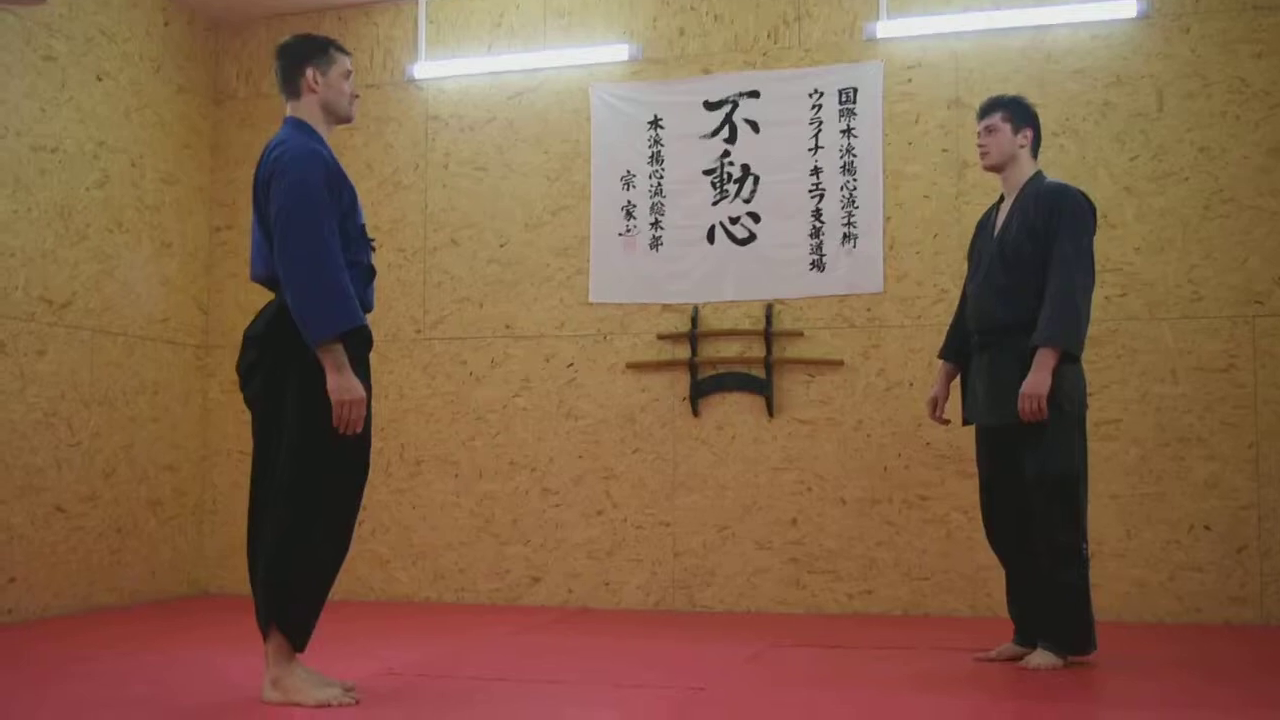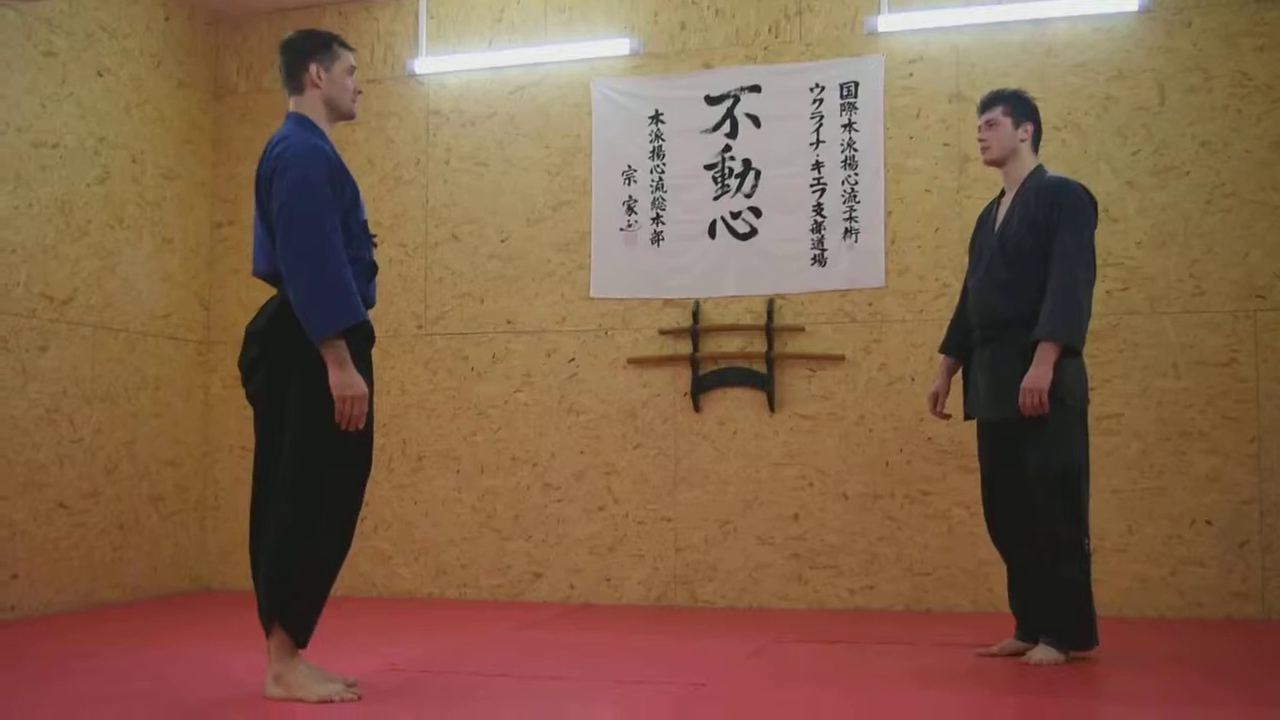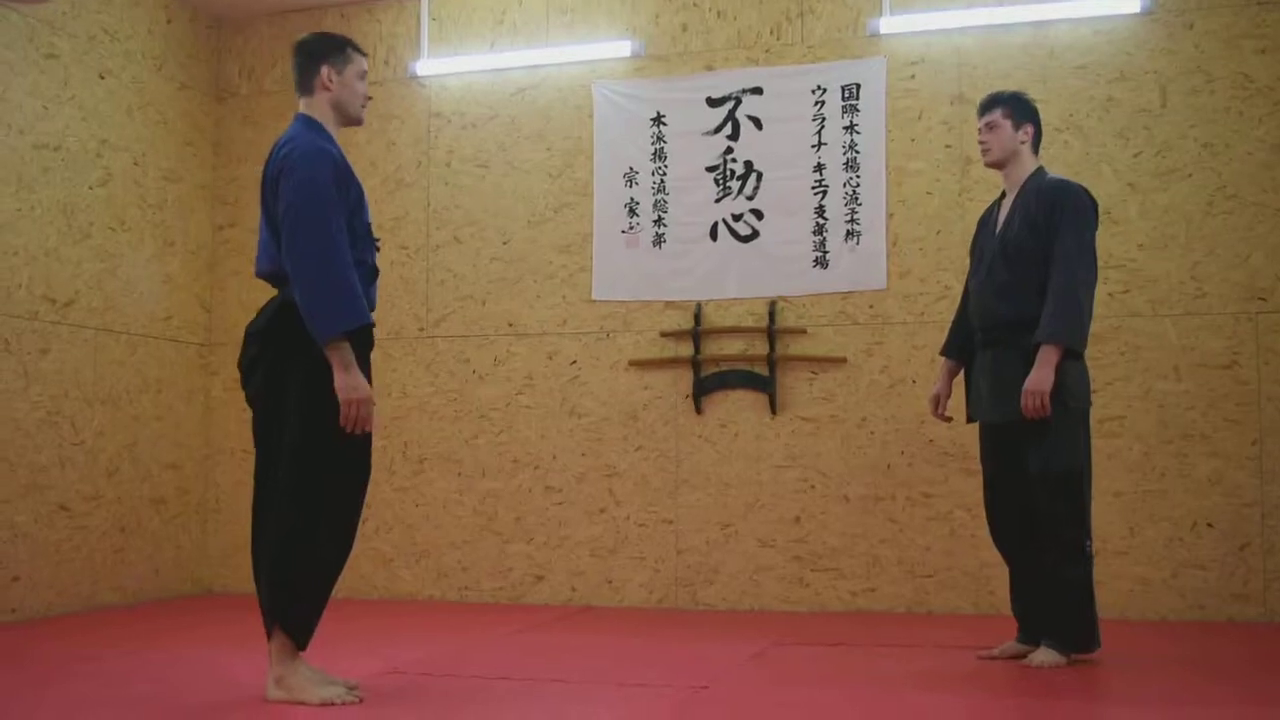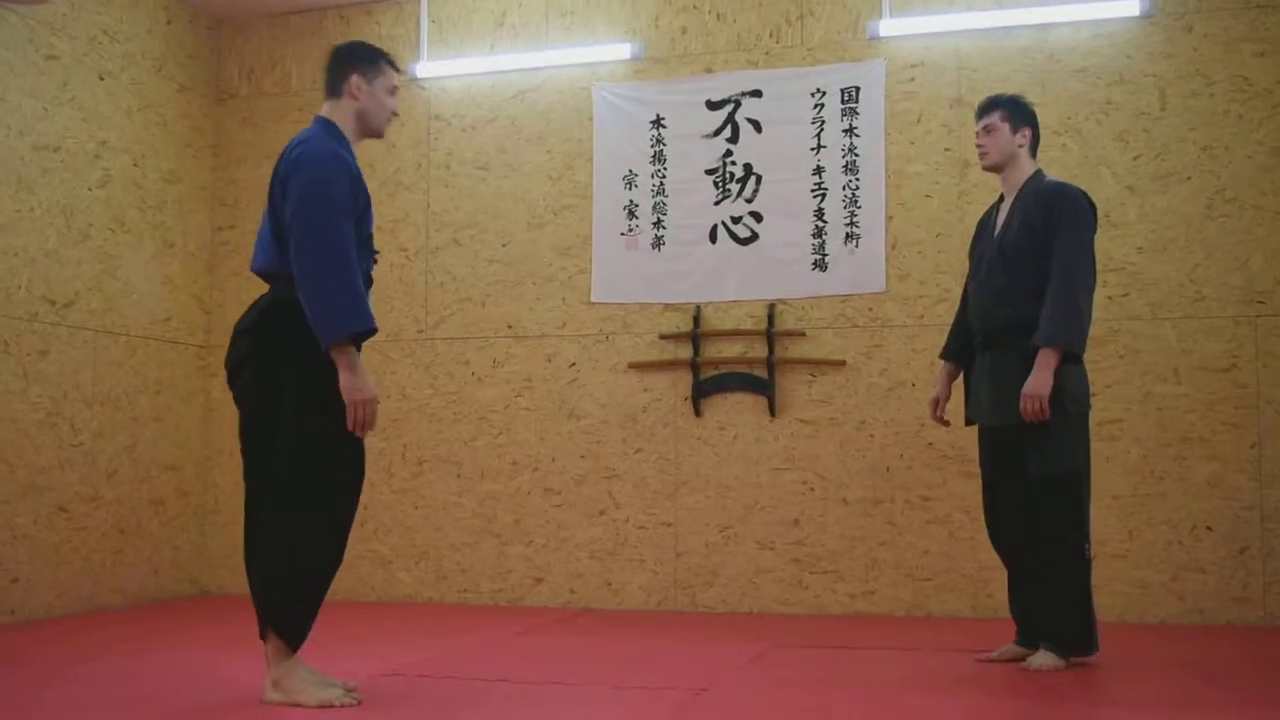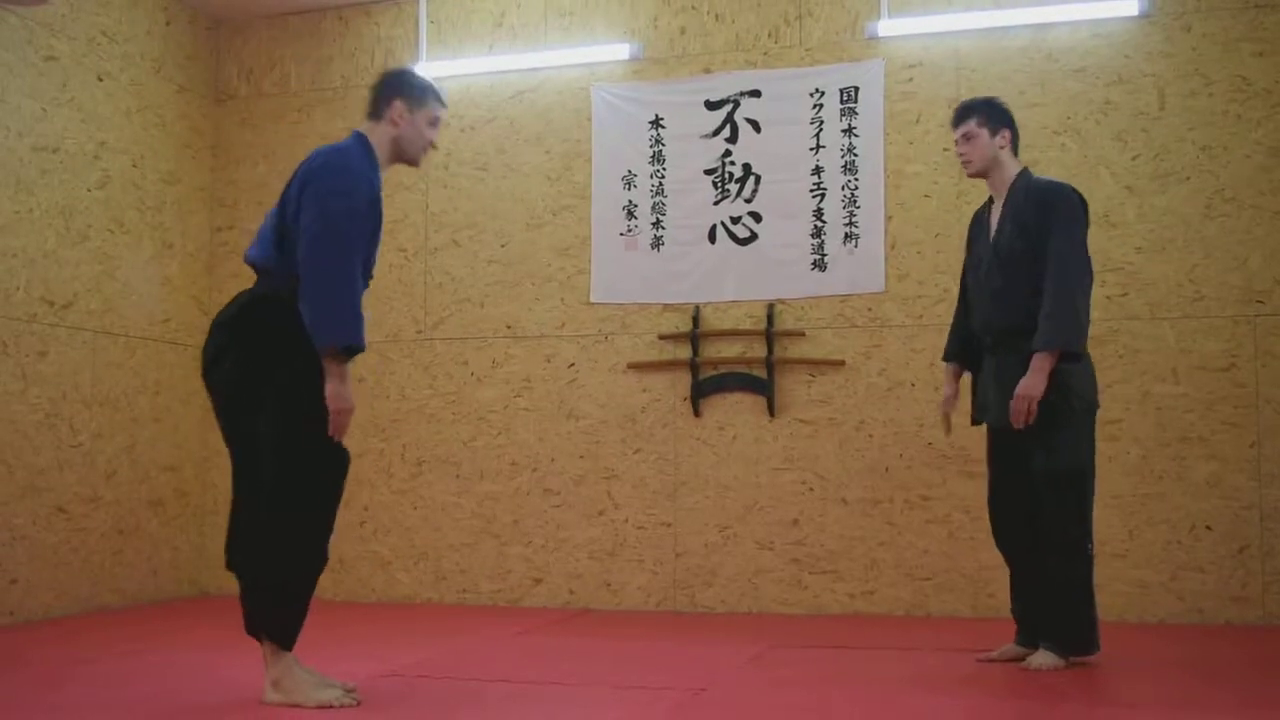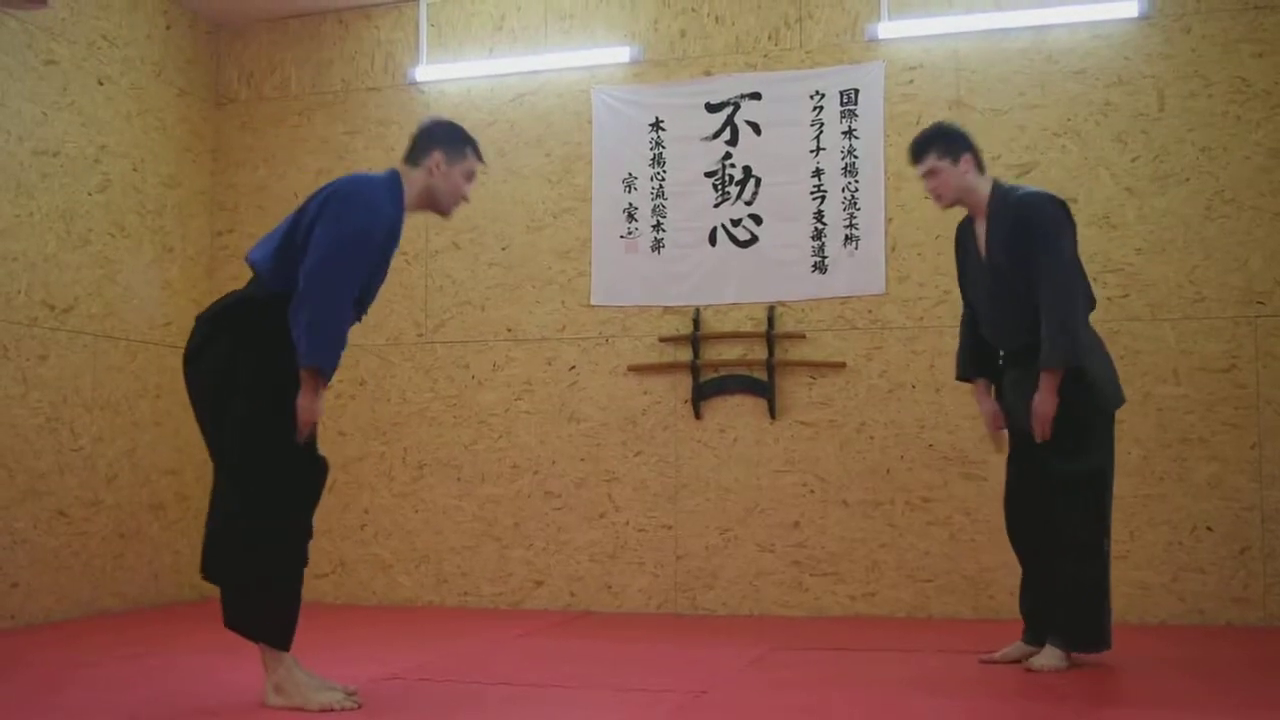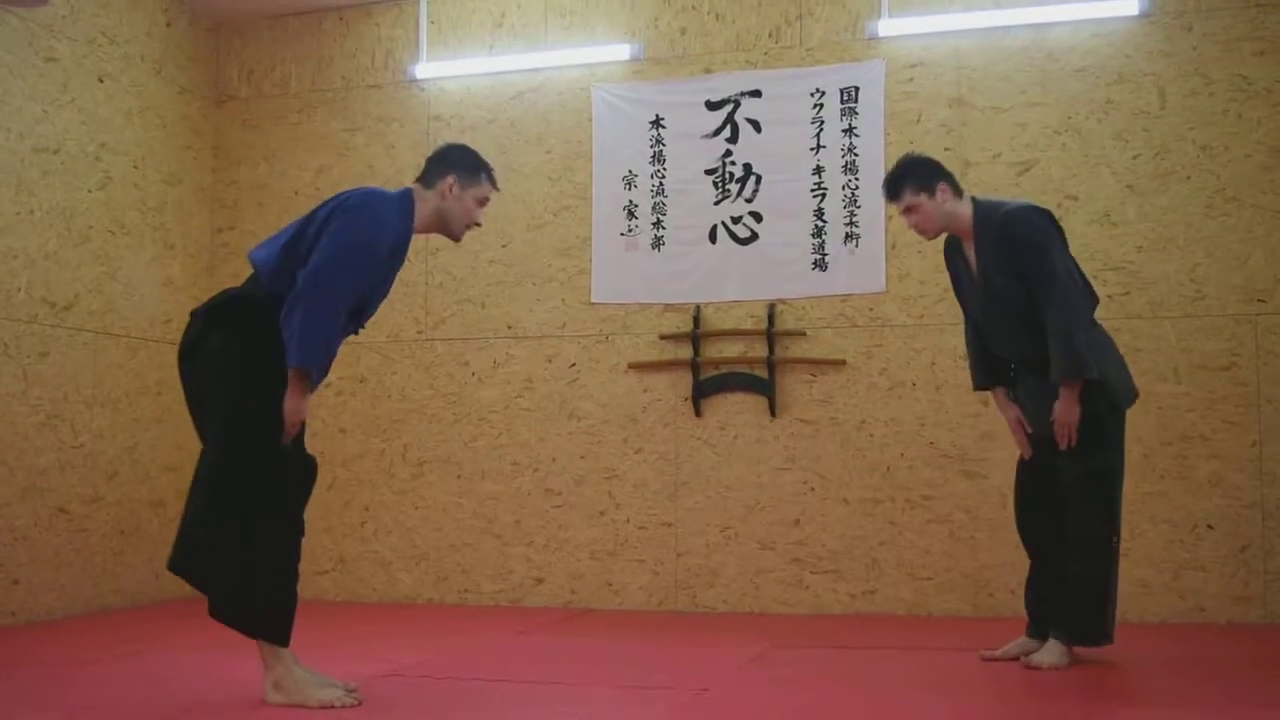
dt=0.2s
person 1, frame 1
left shoulder: (301, 156)
right shoulder: (300, 157)
right elbow: (309, 273)
right wrist: (339, 367)
left hip: (305, 353)
right hip: (311, 355)
left knee: (299, 506)
right knee: (306, 506)
left ankle: (285, 663)
right ankle: (282, 671)
person 1, frame 2
left shoulder: (304, 152)
right shoulder: (302, 153)
right elbow: (312, 269)
right wrist: (341, 363)
left hip: (306, 348)
right hip: (313, 351)
left knee: (304, 502)
right knee: (309, 503)
left ankle: (287, 659)
right ankle: (284, 666)
person 1, frame 3
left shoulder: (308, 153)
right shoulder: (309, 154)
right elbow: (317, 271)
left wrist: (342, 360)
right wrist: (346, 365)
left hip: (305, 351)
right hip: (312, 353)
left knee: (308, 504)
right knee: (310, 504)
left ankle: (288, 662)
right ankle: (285, 669)
person 1, frame 4
left shoulder: (319, 155)
right shoulder: (322, 157)
right elbow: (324, 271)
left wrist: (338, 362)
right wrist: (350, 366)
left hip: (293, 348)
right hip: (295, 352)
left knee: (303, 504)
right knee: (303, 505)
left ankle: (285, 663)
right ankle: (282, 671)
person 1, frame 5
left shoulder: (344, 167)
right shoulder: (347, 168)
right elbow: (327, 277)
left wrist: (325, 368)
right wrist: (336, 373)
left hip: (272, 343)
right hip: (267, 345)
left knee: (292, 500)
right knee: (289, 501)
left ankle: (282, 663)
right ankle: (281, 671)
person 1, frame 6
left shoulder: (371, 202)
right shoulder: (369, 201)
right elbow: (321, 297)
left wrist: (306, 382)
right wrist: (312, 388)
left hip: (255, 349)
right hip: (244, 349)
left knee: (279, 501)
right knee: (268, 503)
left ankle: (283, 667)
right ankle: (281, 676)
person 1, frame 7
left shoulder: (383, 223)
right shoulder: (374, 216)
right elbow: (317, 300)
left wrist: (294, 384)
right wrist: (298, 389)
left hip: (254, 350)
right hip: (238, 347)
left knee: (272, 500)
right knee: (258, 502)
left ankle: (282, 664)
right ankle: (280, 672)
person 2, frame 1
left shoulder: (1061, 202)
right shoulder: (989, 221)
left elbow: (1069, 292)
left wrist: (1042, 369)
right wrist: (946, 374)
left hip: (1041, 383)
right hip: (993, 387)
left knee: (1052, 512)
right knee: (1005, 514)
left ankle: (1063, 637)
right ankle: (1029, 630)
person 2, frame 2
left shoulder: (1062, 196)
right shoulder: (990, 215)
left elbow: (1070, 286)
left wrist: (1043, 363)
right wrist: (947, 370)
left hip: (1042, 378)
right hip: (994, 382)
left knee: (1054, 508)
right knee: (1007, 510)
left ankle: (1065, 633)
right ankle: (1031, 625)
person 2, frame 3
left shoulder: (1063, 199)
right shoulder: (991, 217)
left elbow: (1072, 288)
left wrist: (1045, 365)
right wrist: (948, 371)
left hip: (1045, 380)
right hip: (996, 382)
left knee: (1057, 510)
right knee: (1010, 512)
left ankle: (1068, 635)
right ankle: (1034, 629)
person 2, frame 4
left shoulder: (1061, 201)
right shoulder: (990, 220)
left elbow: (1070, 291)
left wrist: (1044, 369)
right wrist: (947, 375)
left hip: (1044, 382)
right hip: (996, 385)
left knee: (1056, 514)
right knee: (1008, 515)
left ankle: (1066, 639)
right ankle: (1032, 632)
person 2, frame 5
left shoulder: (1053, 200)
right shoulder: (981, 220)
left elbow: (1065, 291)
right elbow: (970, 303)
left wrist: (1038, 371)
right wrist: (953, 378)
left hip: (1052, 383)
right hip: (1002, 383)
left knee: (1059, 514)
right knee: (1011, 514)
left ankle: (1065, 638)
right ankle: (1032, 632)
person 2, frame 6
left shoulder: (1035, 211)
right shoulder: (966, 234)
left elbow: (1062, 302)
right elbow: (976, 317)
left wrist: (1049, 386)
right wrist: (984, 392)
left hip: (1073, 384)
right hip: (1020, 386)
left knee: (1076, 513)
right knee: (1026, 513)
left ankle: (1070, 636)
right ankle: (1039, 630)
person 2, frame 7
left shoulder: (1020, 225)
right shoulder: (955, 251)
left elbow: (1067, 312)
right elbow: (980, 331)
left wrist: (1069, 396)
right wrist: (1005, 402)
left hip: (1085, 385)
right hip: (1036, 386)
left knee: (1086, 513)
right knee: (1036, 511)
left ankle: (1070, 632)
right ankle: (1041, 627)
